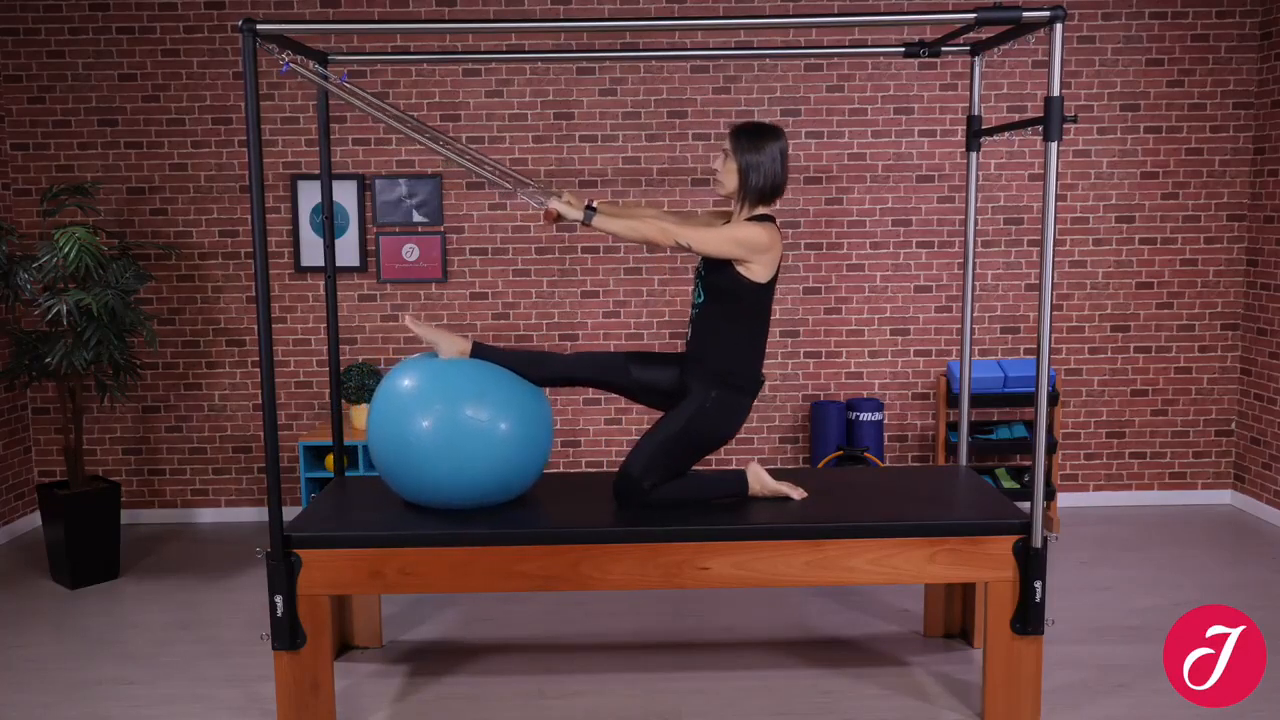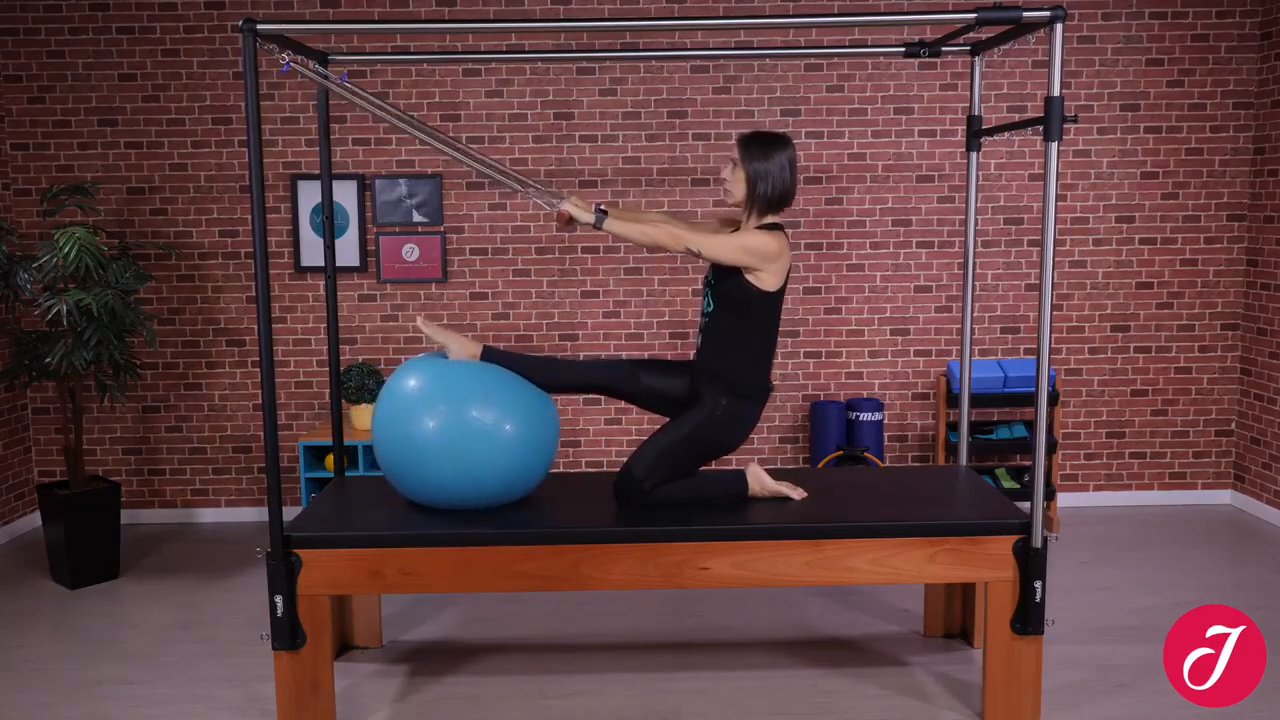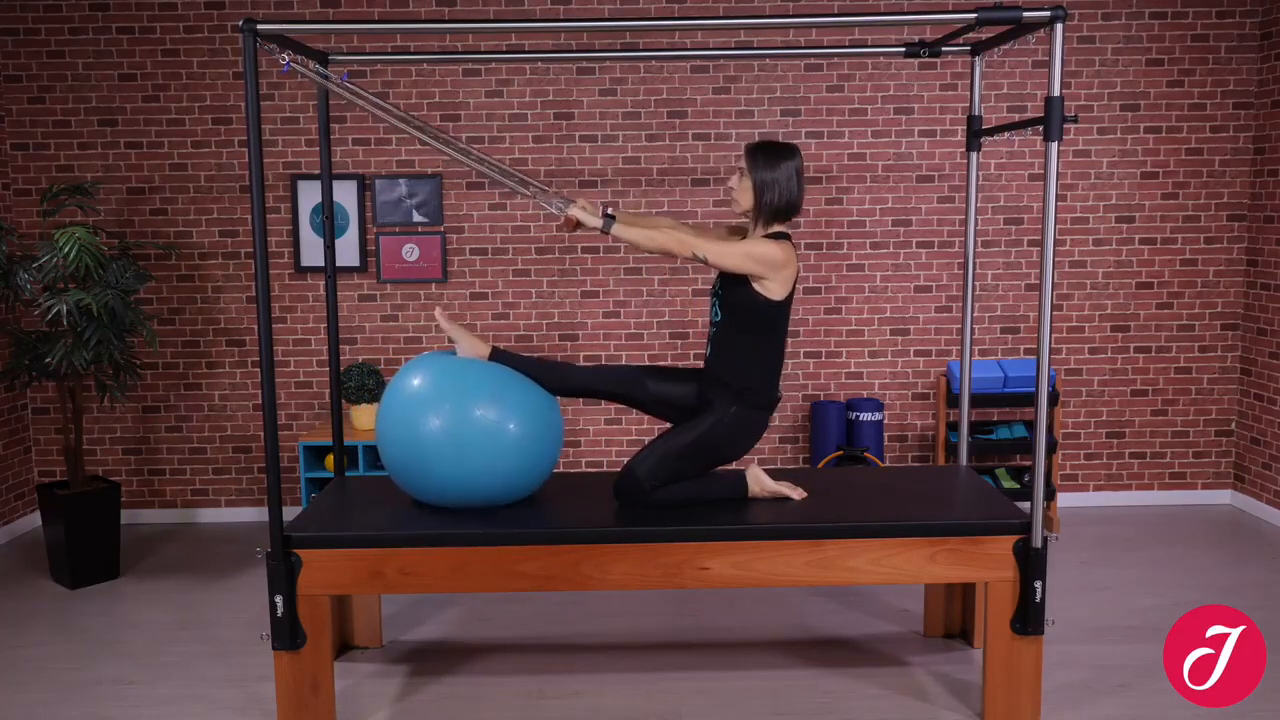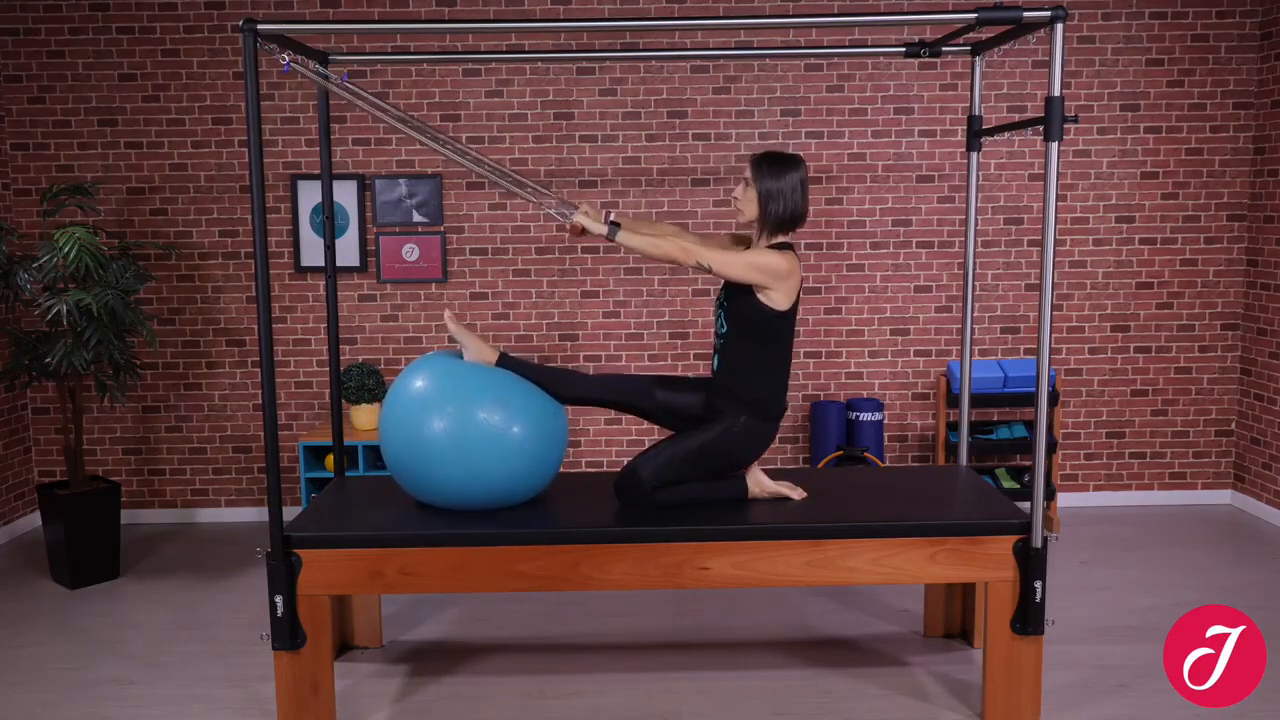
dt=0.5s
person 1, frame 1
left shoulder: (759, 236)
right shoulder: (732, 222)
left elbow: (663, 235)
right elbow: (663, 219)
left wrist: (584, 217)
right wrist: (588, 208)
left hip: (723, 393)
right hip: (695, 372)
left knee: (632, 488)
right knee: (584, 367)
left ankle: (749, 482)
right ankle: (466, 351)
person 1, frame 2
left shoulder: (768, 244)
right shoulder: (741, 231)
left elbow: (672, 240)
right elbow: (670, 224)
left wrist: (595, 219)
right wrist: (598, 212)
left hip: (732, 401)
right hip: (704, 380)
left knee: (632, 489)
left ankle: (747, 483)
right ankle: (478, 354)
person 1, frame 3
left shoulder: (774, 254)
right shoulder: (748, 239)
left elbow: (678, 245)
right elbow: (676, 229)
left wrist: (602, 224)
right wrist: (604, 215)
left hip: (740, 410)
right hip: (712, 389)
left knee: (632, 488)
left ankle: (747, 485)
right ankle: (486, 354)
person 1, frame 4
left shoulder: (779, 264)
right shoulder: (751, 248)
left elbow: (682, 254)
right elbow: (679, 235)
left wrist: (607, 231)
right wrist: (610, 219)
left hip: (747, 420)
right hip: (719, 398)
left knee: (632, 487)
left ankle: (746, 485)
right ankle: (493, 360)
